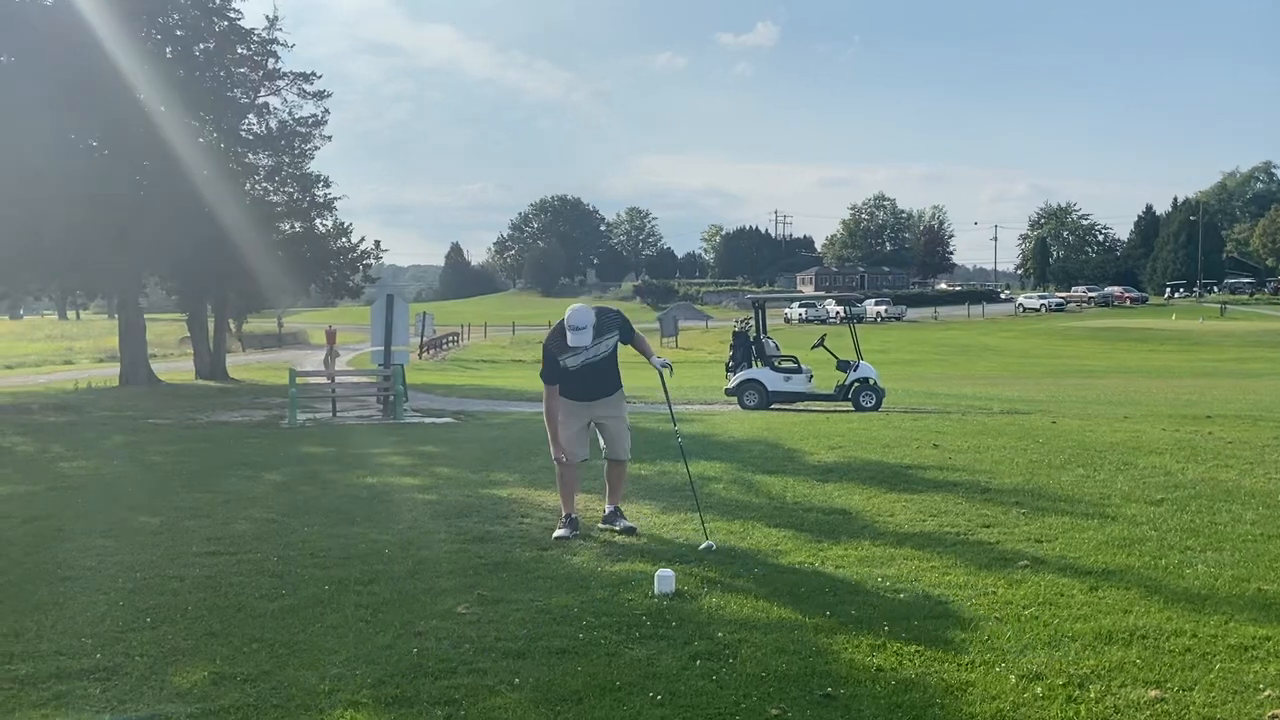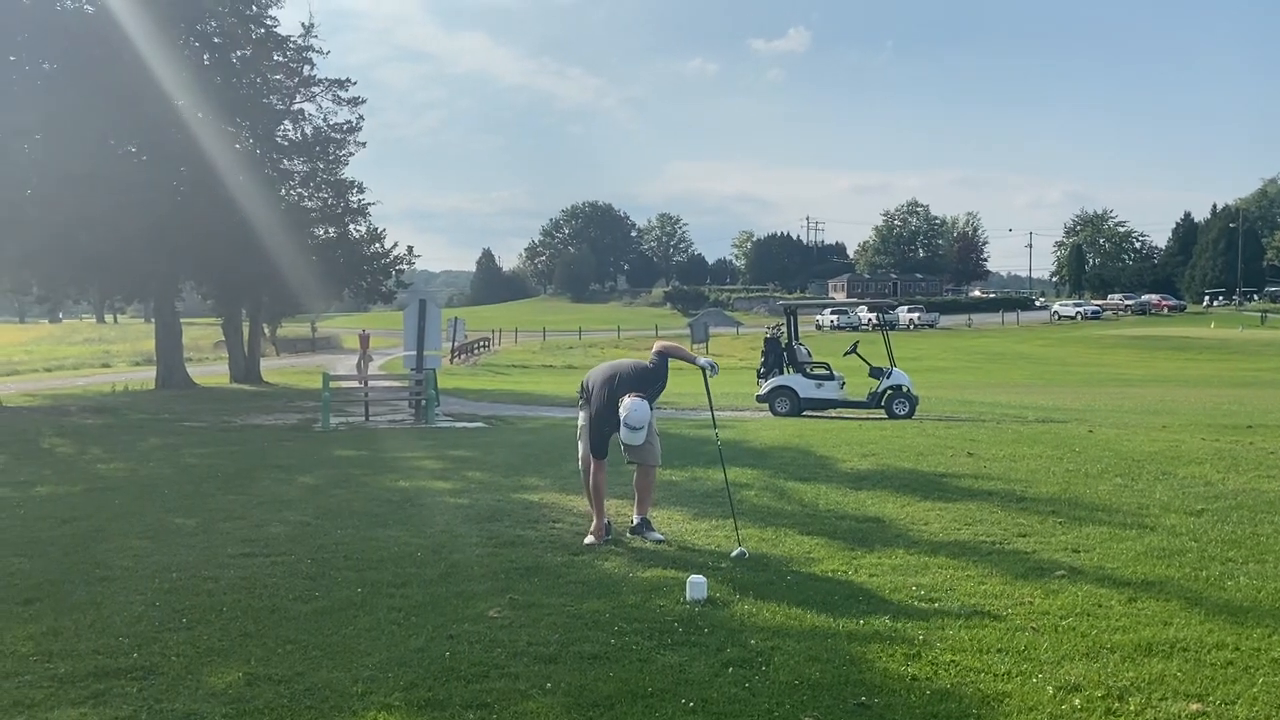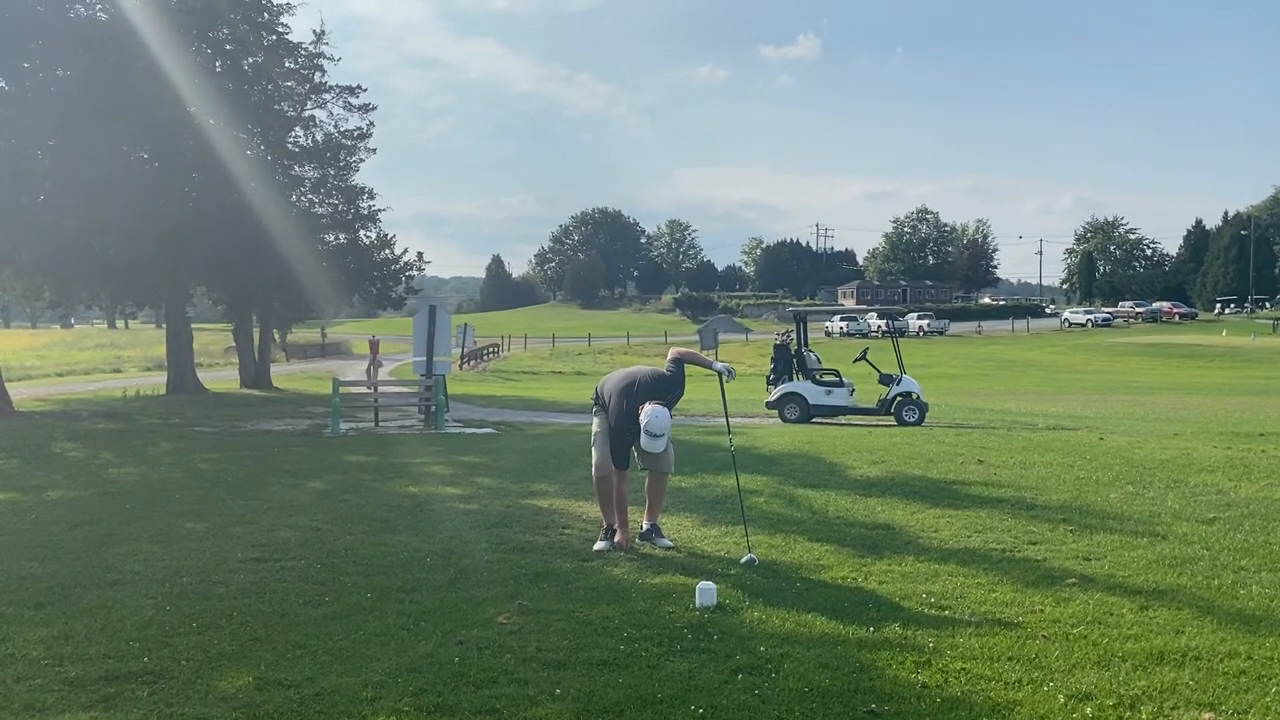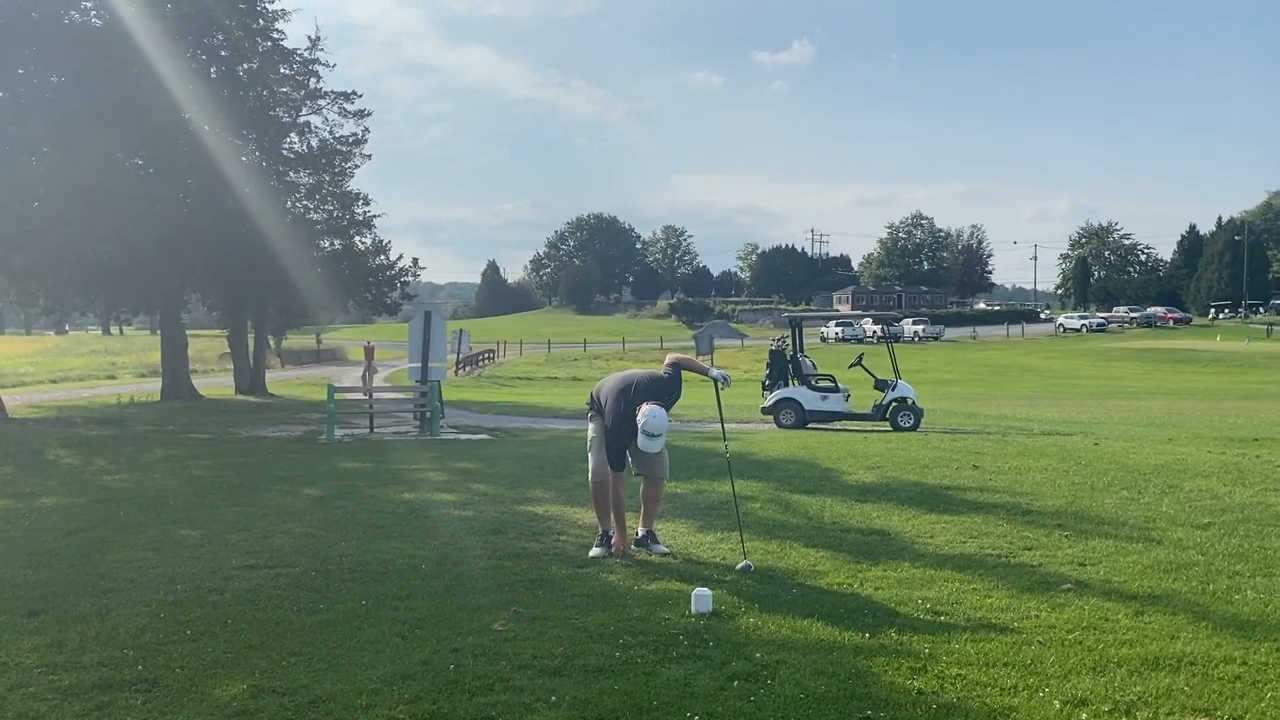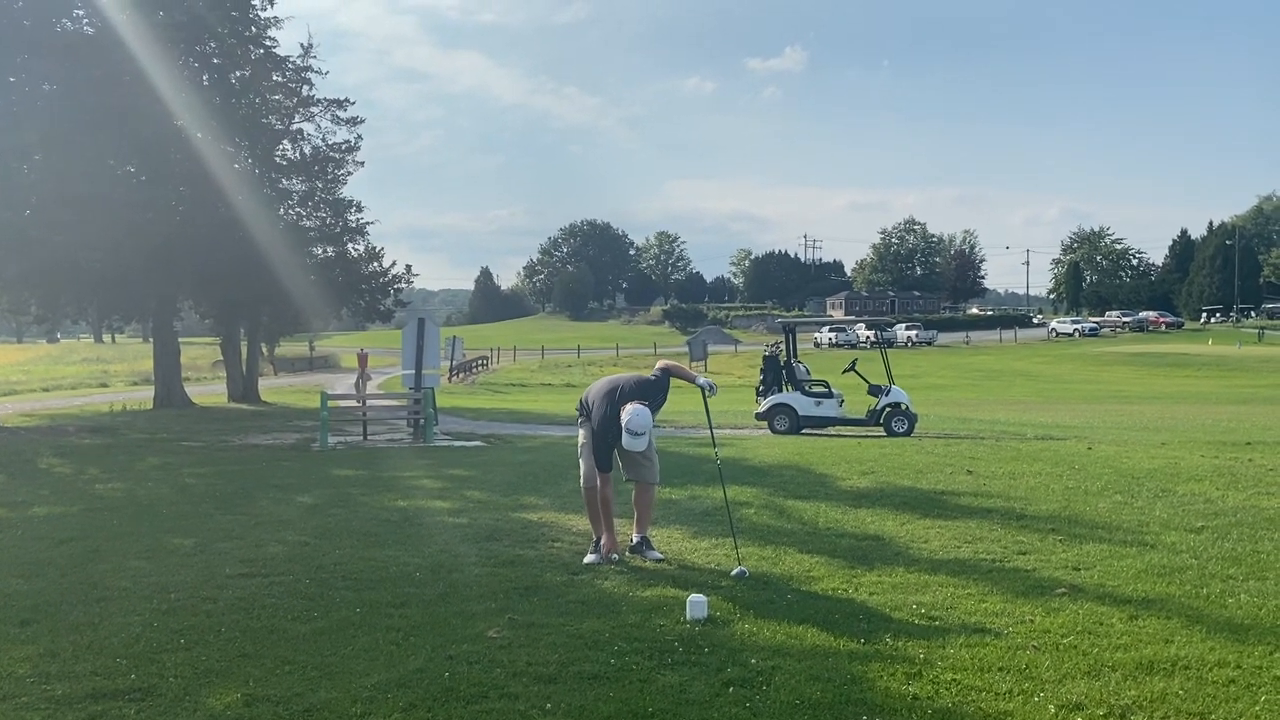
dt=1s
person 1, frame 1
left shoulder: (612, 318)
right shoulder: (554, 342)
left elbow: (634, 337)
right elbow: (550, 395)
left wrist: (652, 358)
right wrist: (554, 442)
left hip: (610, 397)
right hip: (570, 400)
left knee: (619, 452)
right knee: (568, 458)
left ankle: (612, 511)
right ankle: (569, 518)
person 1, frame 2
left shoulder: (653, 377)
right shoulder: (601, 416)
left elbow: (660, 346)
right elbow: (598, 469)
left wrist: (696, 359)
right wrist: (598, 519)
left hip: (637, 399)
right hip: (593, 399)
left knee: (650, 457)
right knee: (588, 461)
left ankle: (640, 521)
right ankle: (602, 522)
person 1, frame 3
left shoulder: (671, 386)
right shoulder: (622, 426)
left elbow: (675, 352)
right elbow: (621, 480)
left wrist: (713, 364)
right wrist: (623, 529)
left hip: (644, 397)
right hip: (607, 406)
left knee: (662, 465)
right knee: (602, 468)
left ankle: (650, 526)
right ankle: (610, 528)
person 1, frame 4
left shoulder: (668, 389)
right shoulder: (618, 426)
left elbow: (672, 357)
right elbow: (617, 481)
left wrist: (709, 371)
right wrist: (621, 531)
left hip: (643, 407)
right hip: (603, 411)
left knee: (657, 471)
right knee: (599, 473)
left ankle: (645, 532)
right ankle: (605, 534)
person 1, frame 5
left shoulder: (654, 390)
right shoulder: (604, 427)
left elbow: (663, 364)
right elbow: (604, 483)
left wrist: (697, 378)
right wrist: (609, 532)
left hip: (637, 420)
right hip: (593, 418)
left knee: (648, 476)
right knee: (591, 478)
left ankle: (640, 539)
right ankle: (599, 540)
